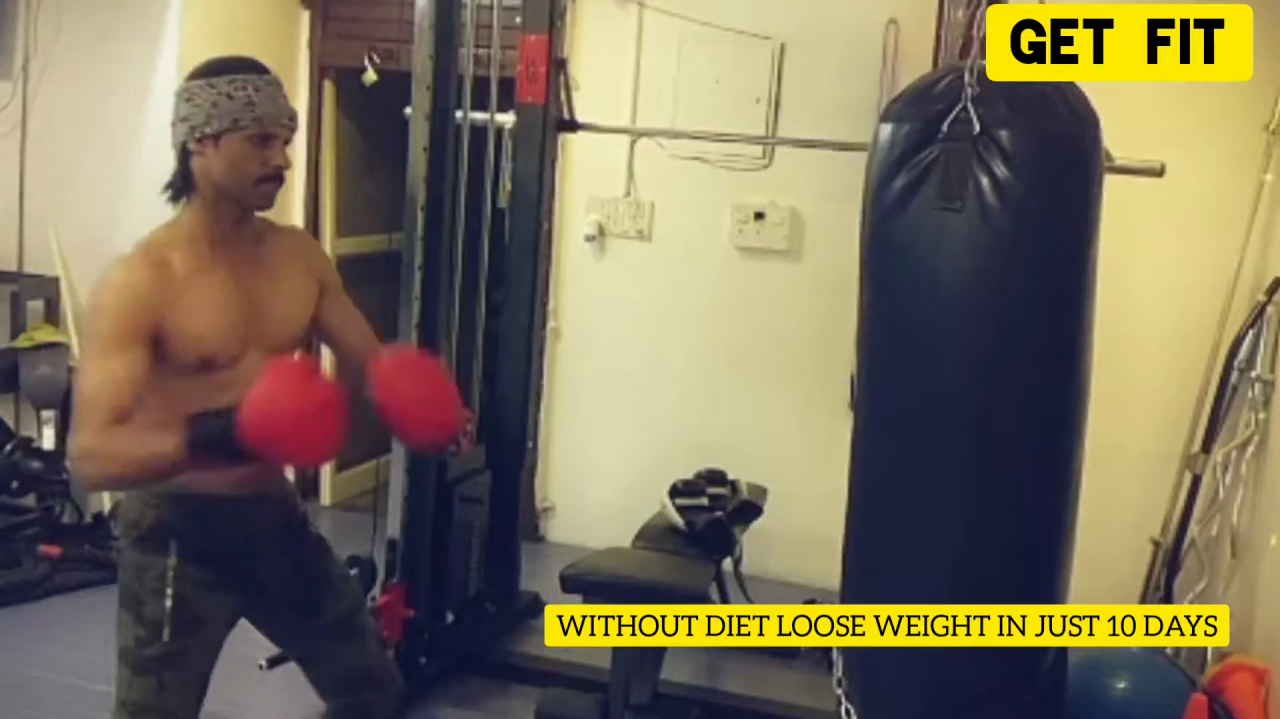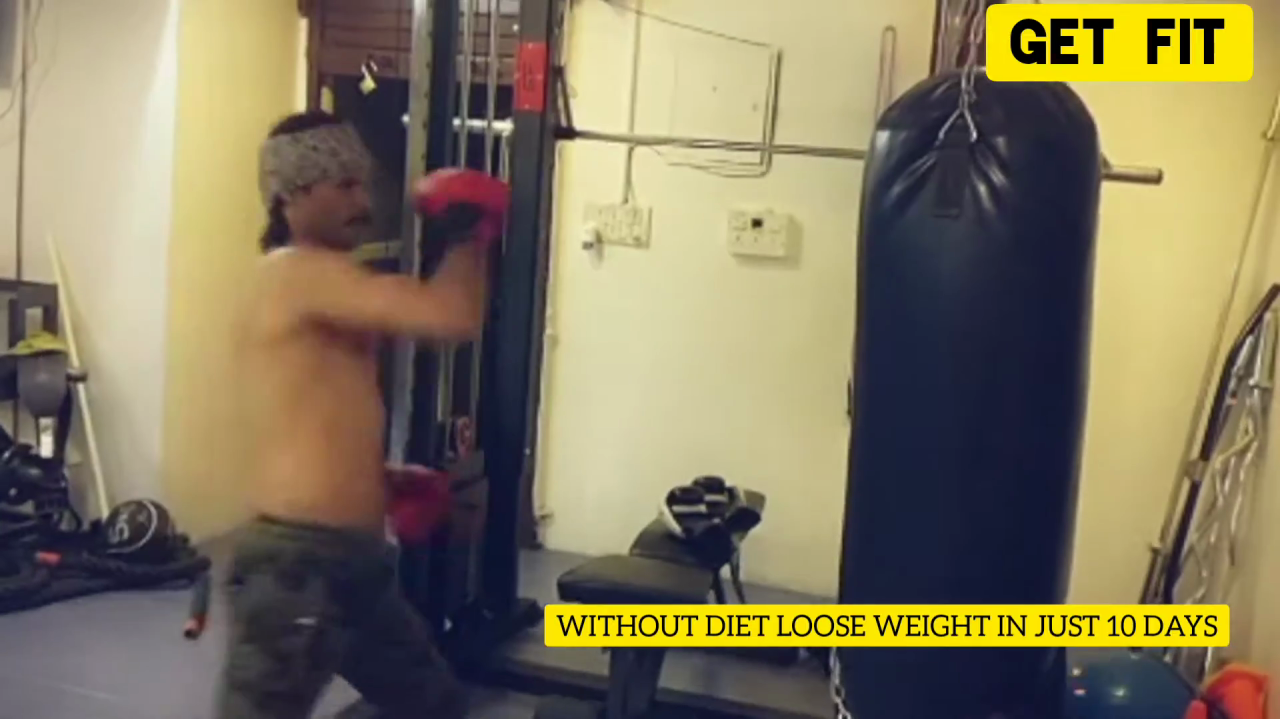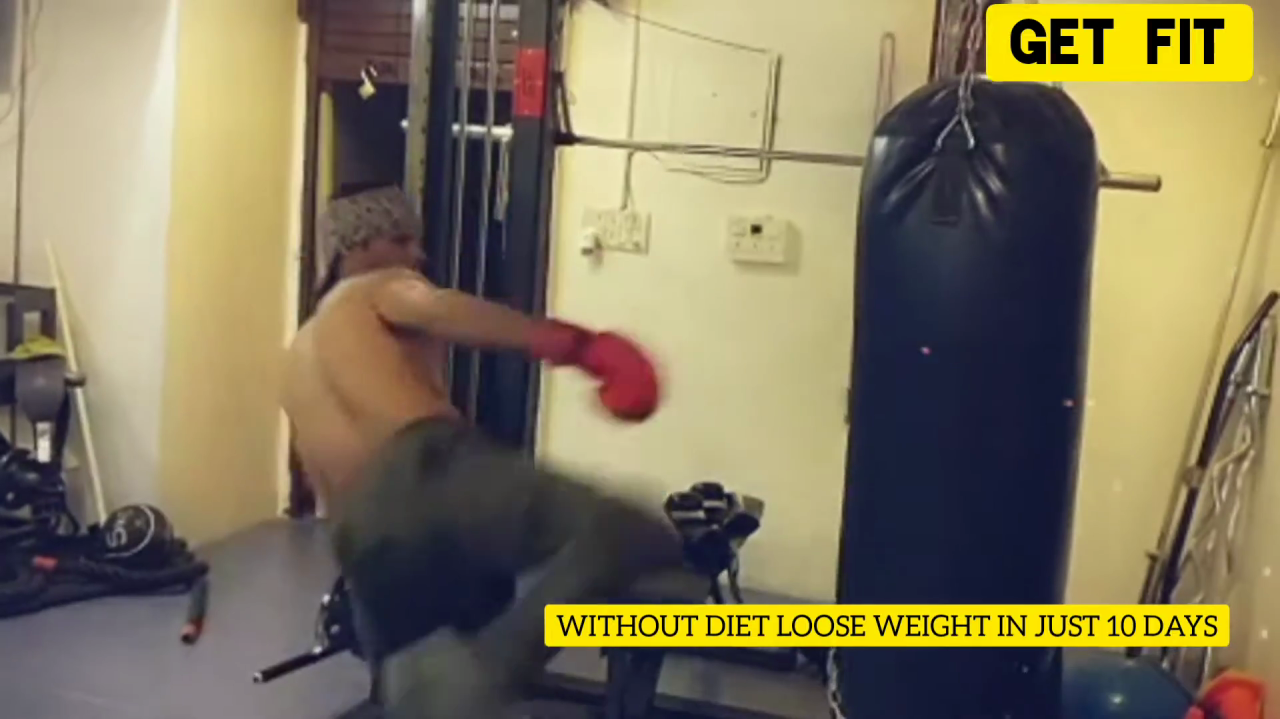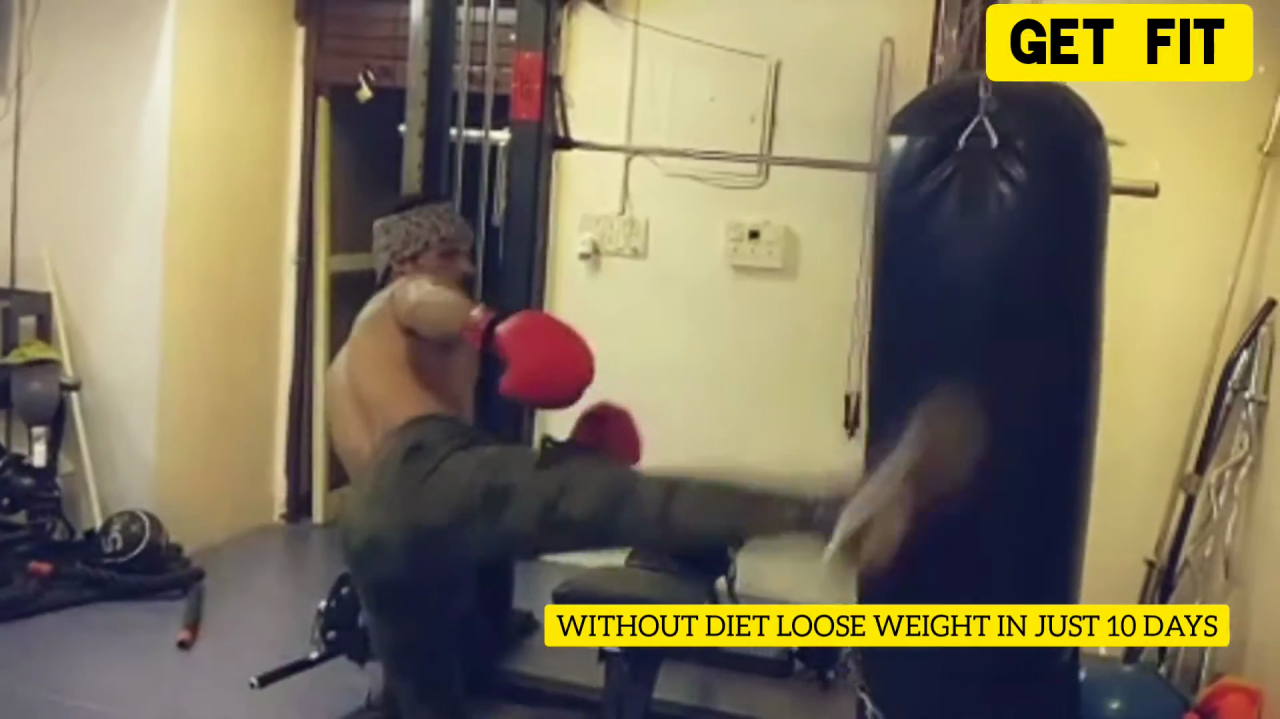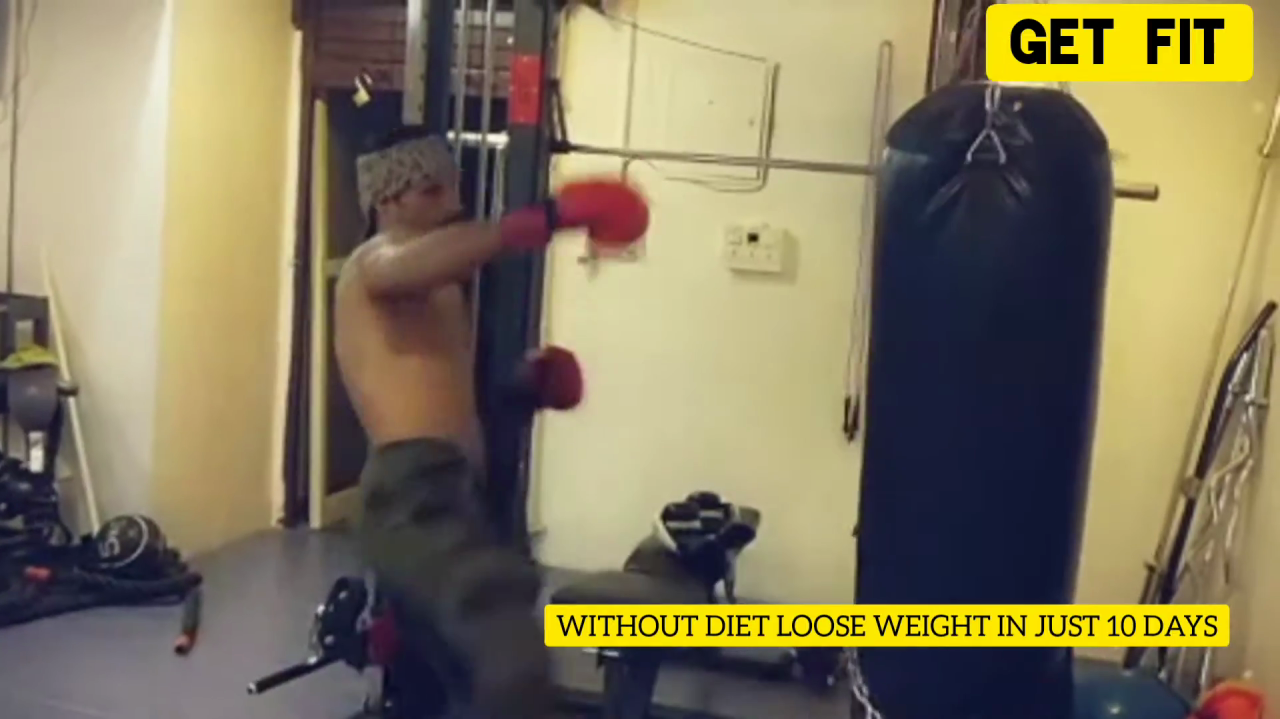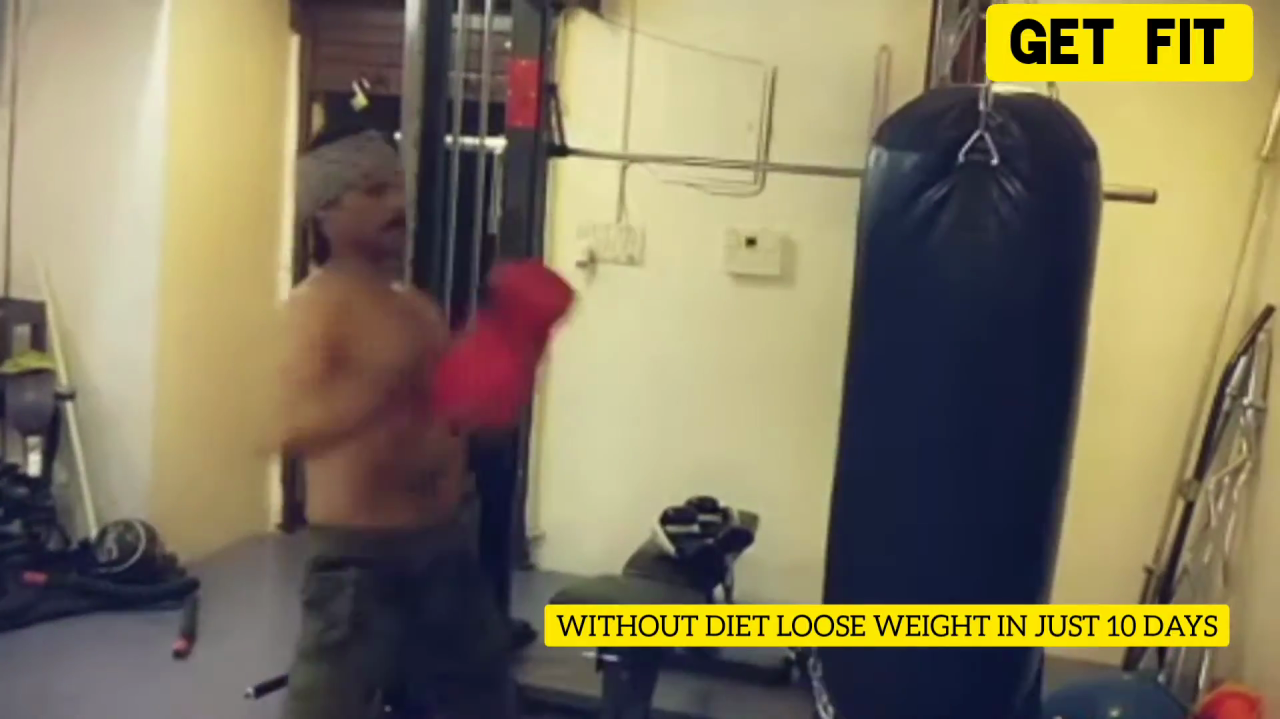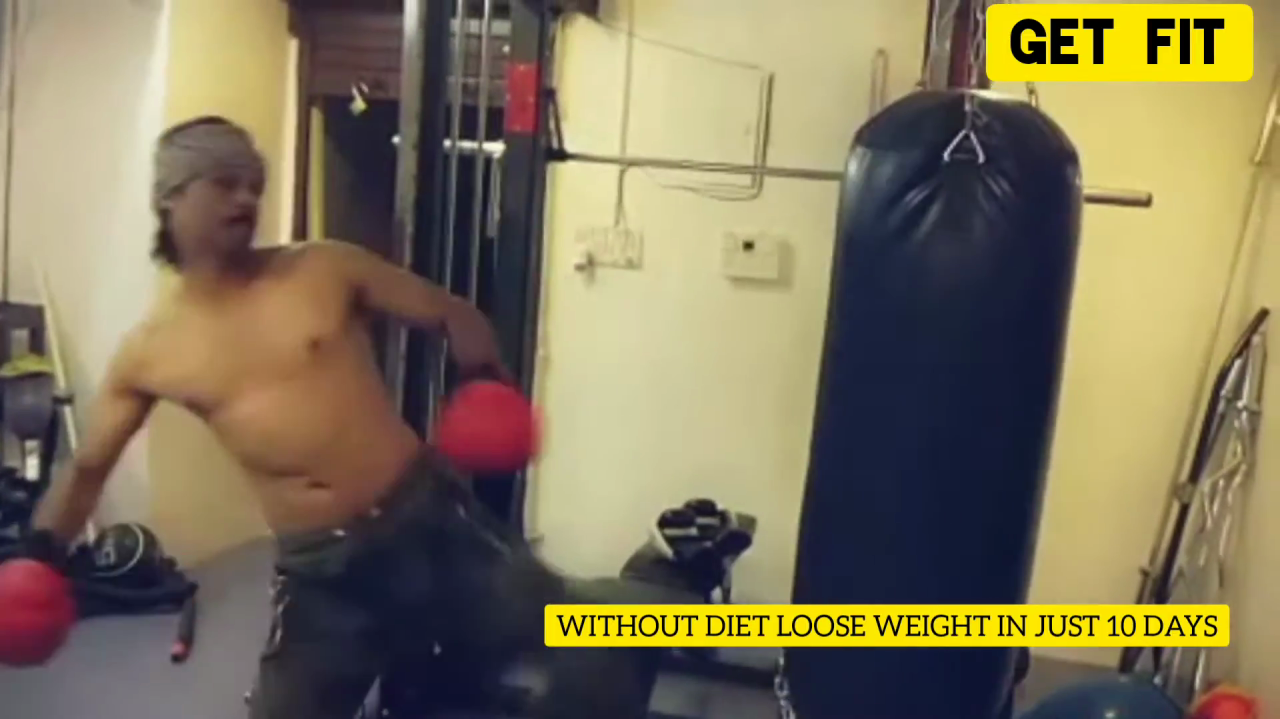
dt=0.2s
person 1, frame 1
left shoulder: (299, 255)
right shoulder: (140, 280)
left elbow: (372, 358)
right elbow: (94, 456)
left wrist: (419, 391)
right wrist: (219, 433)
left hip: (274, 519)
right hip: (180, 537)
person 1, frame 2
left shoulder: (326, 289)
right shoulder: (306, 275)
right elbow: (452, 317)
left wrist: (385, 481)
right wrist: (470, 236)
left hip: (356, 563)
right hip: (298, 574)
person 1, frame 3
left shoulder: (300, 357)
right shoulder: (381, 291)
right elbow: (452, 311)
right wrist: (584, 345)
left hip: (366, 542)
right knee: (640, 541)
right ankle: (488, 666)
person 1, frame 4
left shoulder: (349, 364)
right shoulder: (407, 297)
right elbow: (436, 311)
right wrist: (491, 330)
left hip: (373, 526)
right hip: (426, 473)
right knee: (642, 500)
right ankle: (852, 509)
person 1, frame 5
right shoulder: (376, 260)
right elbow: (417, 262)
right wrist: (545, 216)
left hip: (427, 503)
right hip: (420, 499)
right knee: (512, 636)
person 1, frame 6
left shoulder: (417, 309)
right shoulder: (316, 310)
right elbow: (294, 430)
right wrist: (410, 371)
left hip: (446, 563)
right hip: (361, 573)
person 1, frame 7
left shoulder: (323, 267)
right shoulder: (148, 353)
left elbow: (451, 313)
right elbow: (86, 468)
left wrist: (486, 378)
right wrist: (42, 549)
left hip: (427, 513)
right hip: (322, 572)
left knee: (607, 655)
